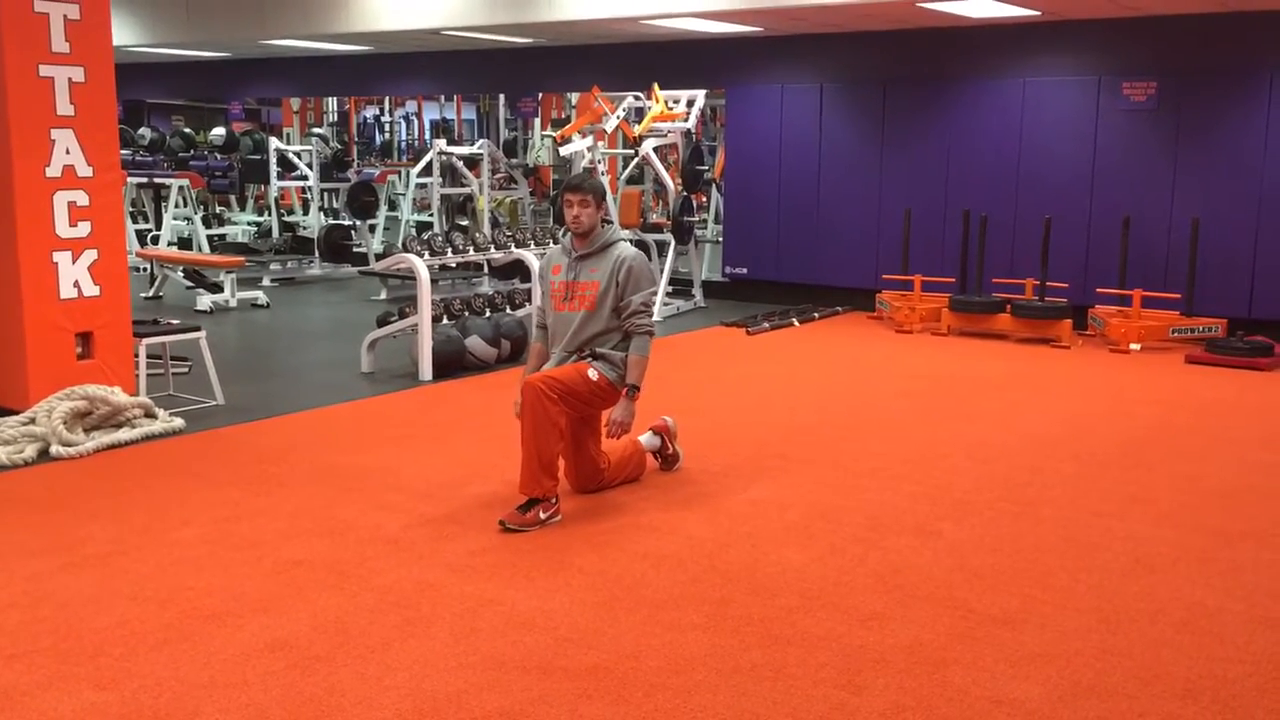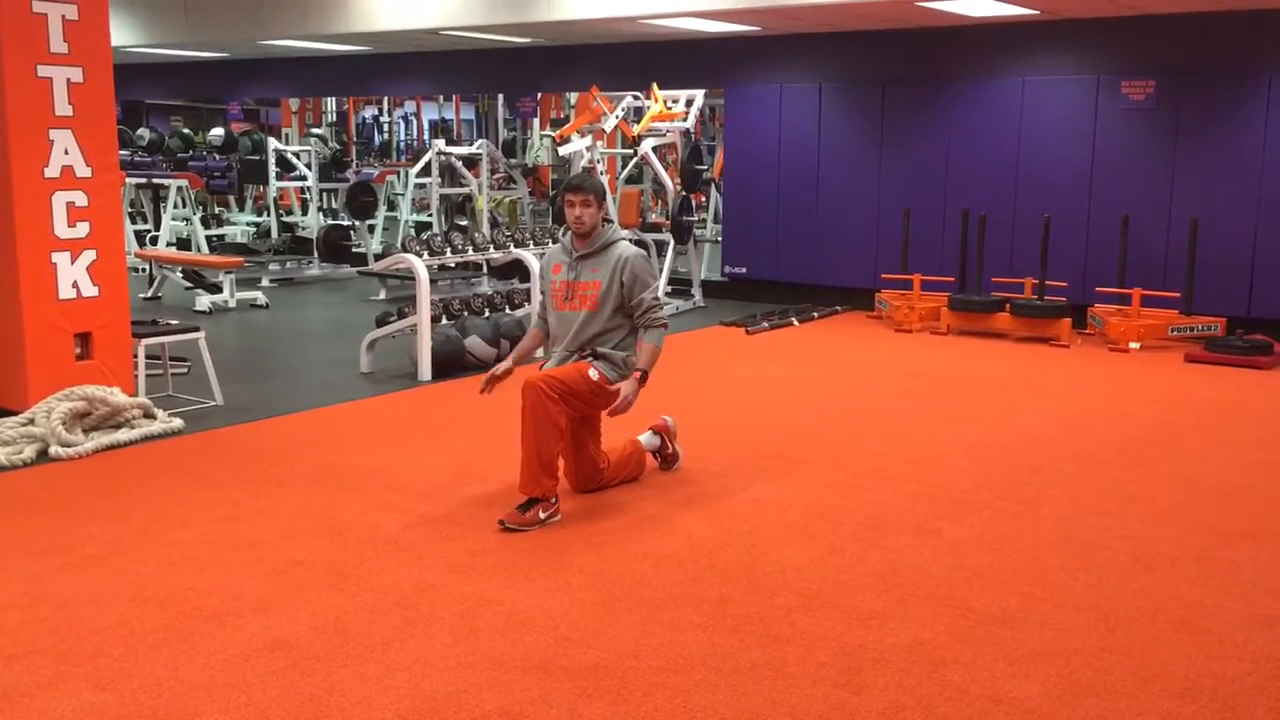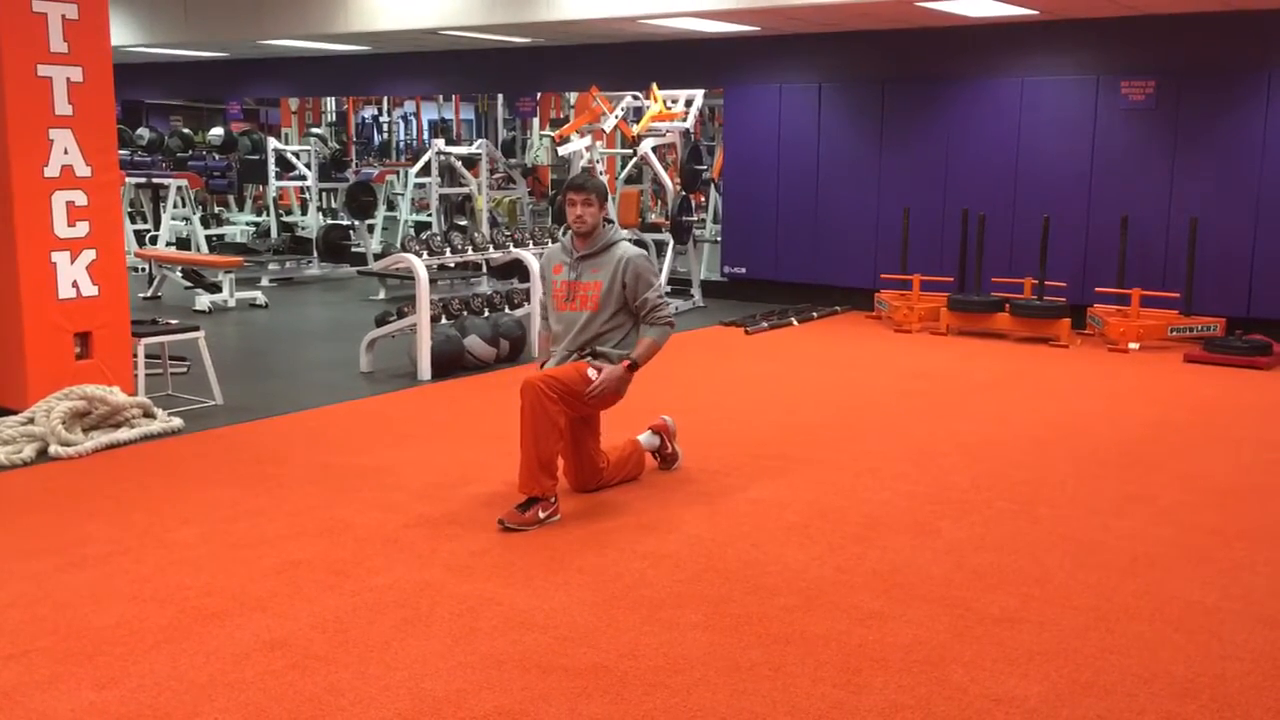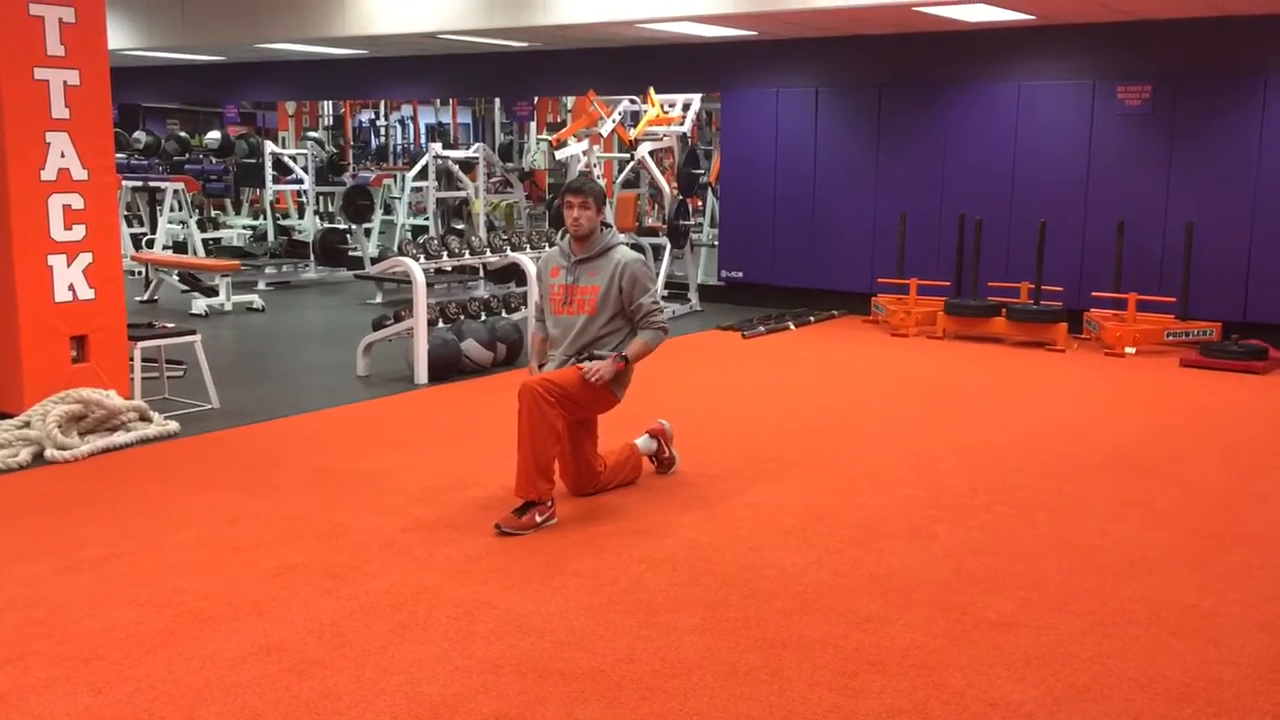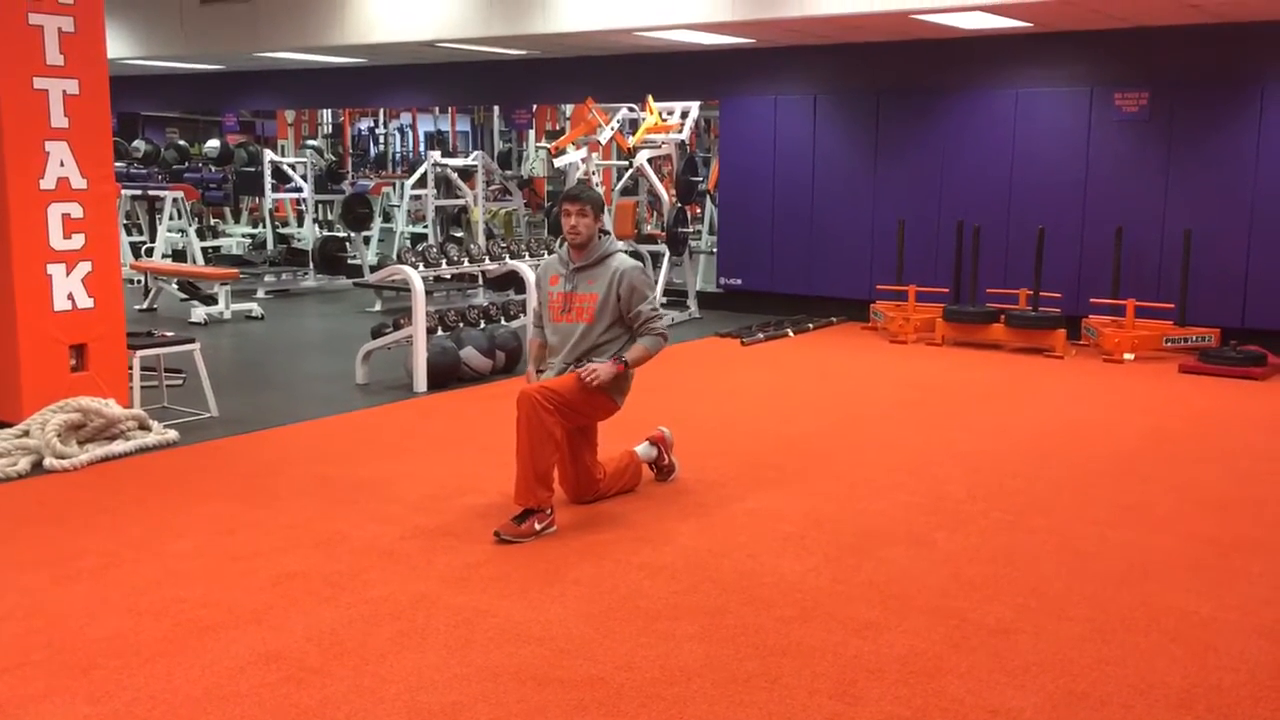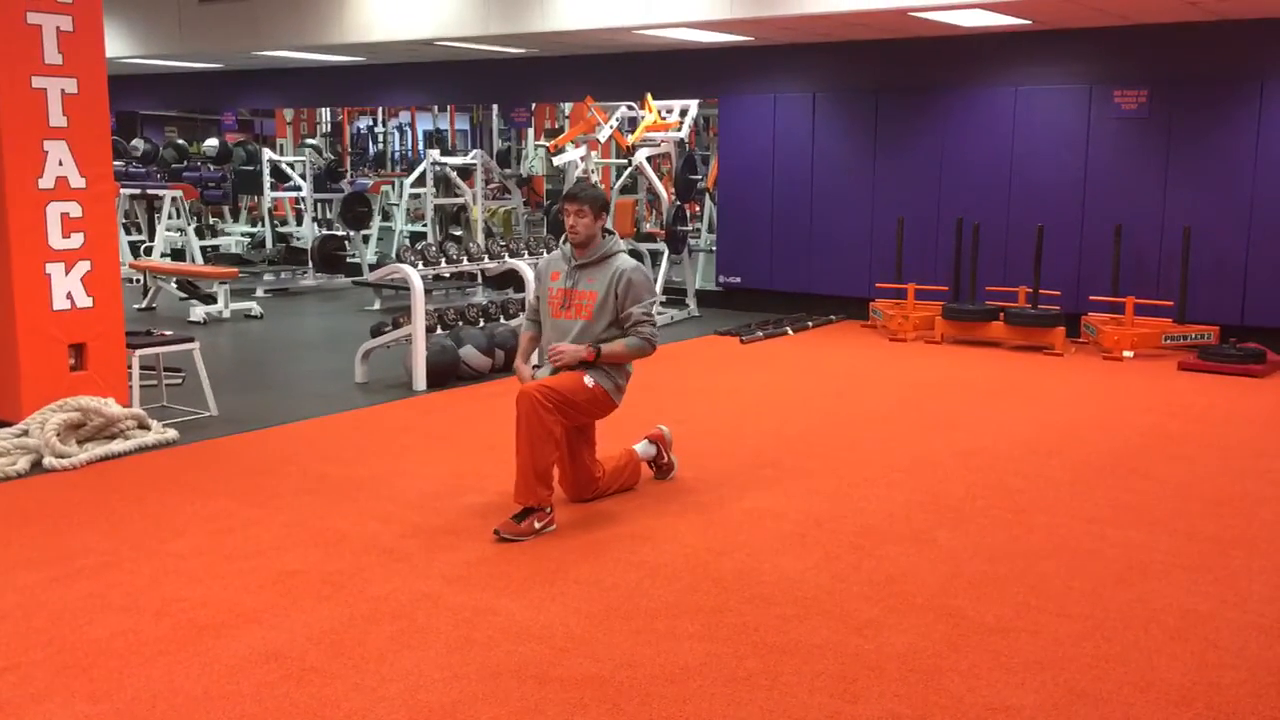
dt=0.4s
person 1, frame 1
left shoulder: (626, 260)
right shoulder: (552, 260)
left elbow: (641, 333)
right elbow: (543, 328)
left wrist: (629, 397)
right wrist: (523, 386)
left hip: (603, 369)
right hip: (565, 370)
left knee: (540, 388)
right knee: (587, 478)
left ankle: (542, 498)
right ankle: (654, 440)
person 1, frame 2
left shoulder: (628, 259)
right shoulder: (553, 258)
left elbow: (654, 324)
left wrist: (637, 379)
right wrist: (512, 360)
left hip: (603, 368)
right hip: (564, 369)
left knee: (537, 387)
right knee: (586, 478)
left ankle: (542, 498)
right ankle: (653, 440)
person 1, frame 3
left shoulder: (629, 259)
right shoulder: (552, 258)
left elbow: (661, 322)
left wrist: (626, 368)
right wrist: (543, 364)
left hip: (602, 371)
right hip: (564, 370)
left knee: (536, 387)
right knee: (586, 478)
left ankle: (542, 498)
right ankle: (654, 439)
person 1, frame 4
left shoulder: (626, 263)
right shoulder: (550, 261)
left elbow: (655, 327)
left wrist: (616, 363)
right wrist: (535, 364)
left hip: (599, 377)
right hip: (560, 375)
left knee: (534, 391)
right knee: (584, 481)
left ankle: (539, 502)
right ankle: (651, 443)
person 1, frame 5
left shoulder: (624, 271)
right shoulder: (549, 269)
left elbow: (655, 334)
left wrist: (616, 366)
right wrist: (533, 368)
left hip: (600, 385)
right hip: (559, 381)
left knee: (532, 400)
right knee: (583, 489)
left ankle: (537, 509)
right ankle: (651, 451)
person 1, frame 6
left shoulder: (625, 271)
right shoulder: (549, 264)
left elbow: (645, 341)
right elbow: (533, 319)
left wrist: (588, 352)
right wrist: (521, 360)
left hip: (598, 380)
right hip: (557, 380)
left knee: (532, 397)
right knee: (582, 487)
left ankle: (537, 508)
right ankle: (649, 449)
